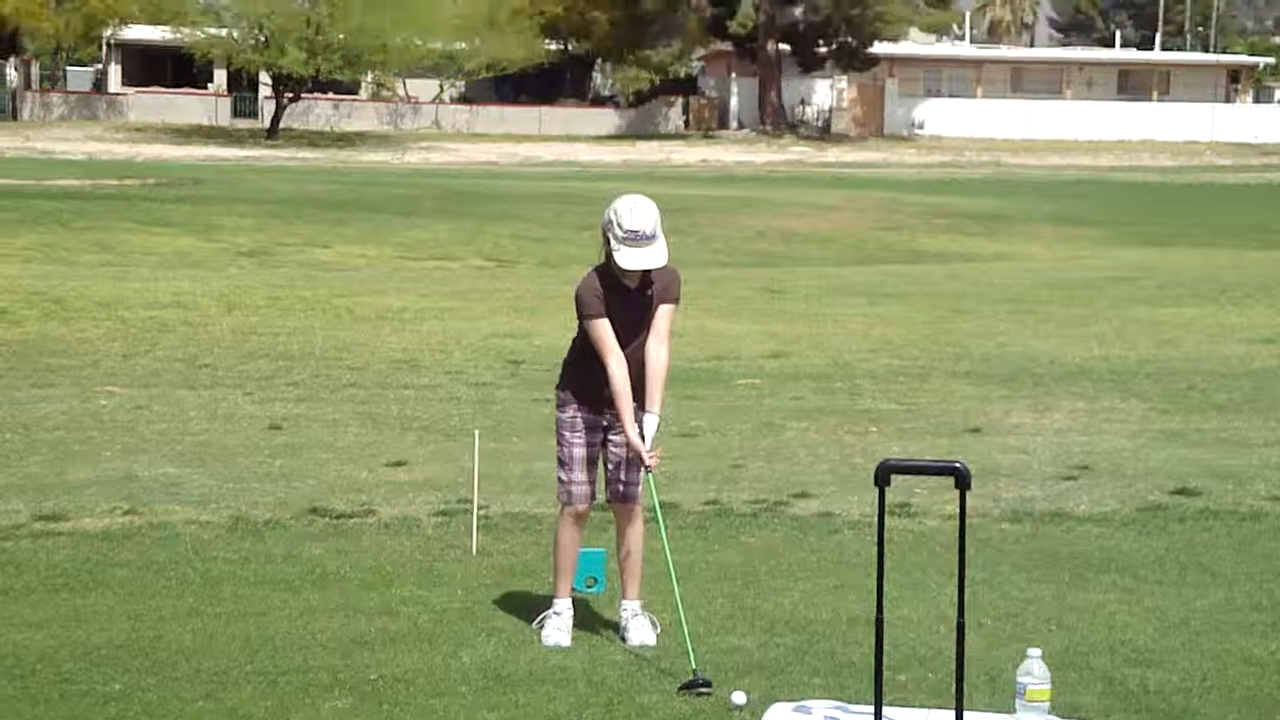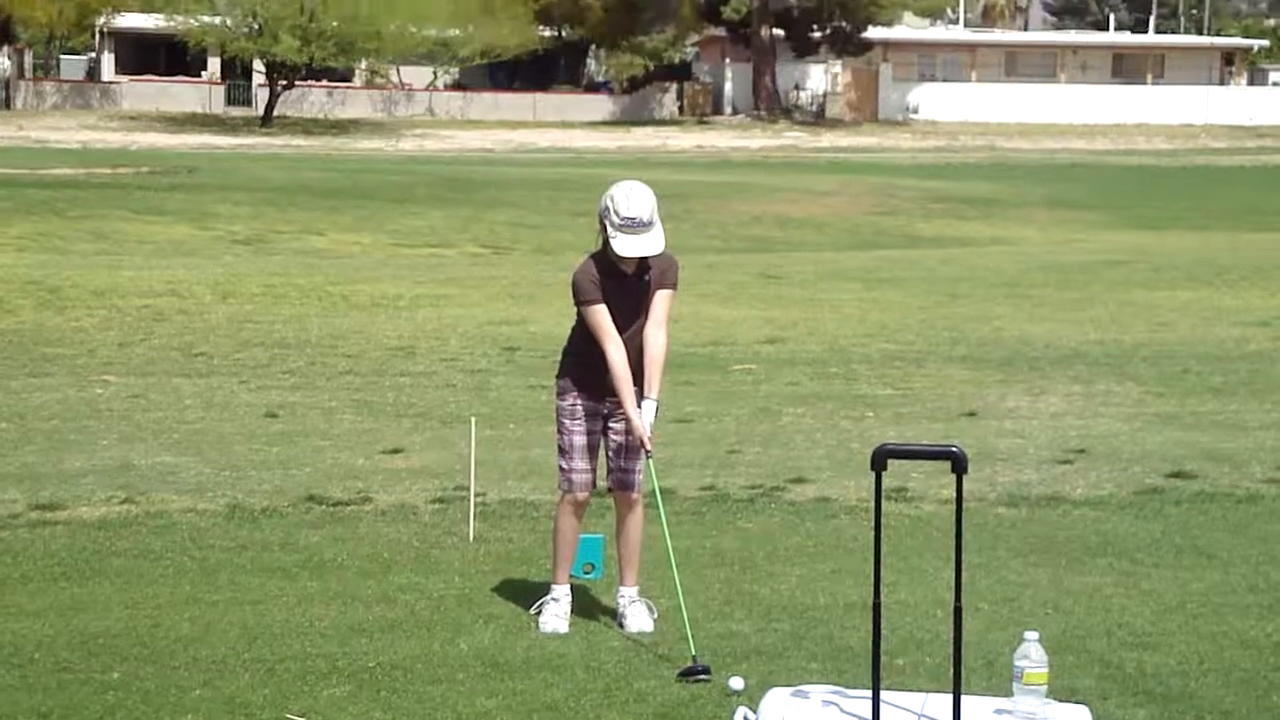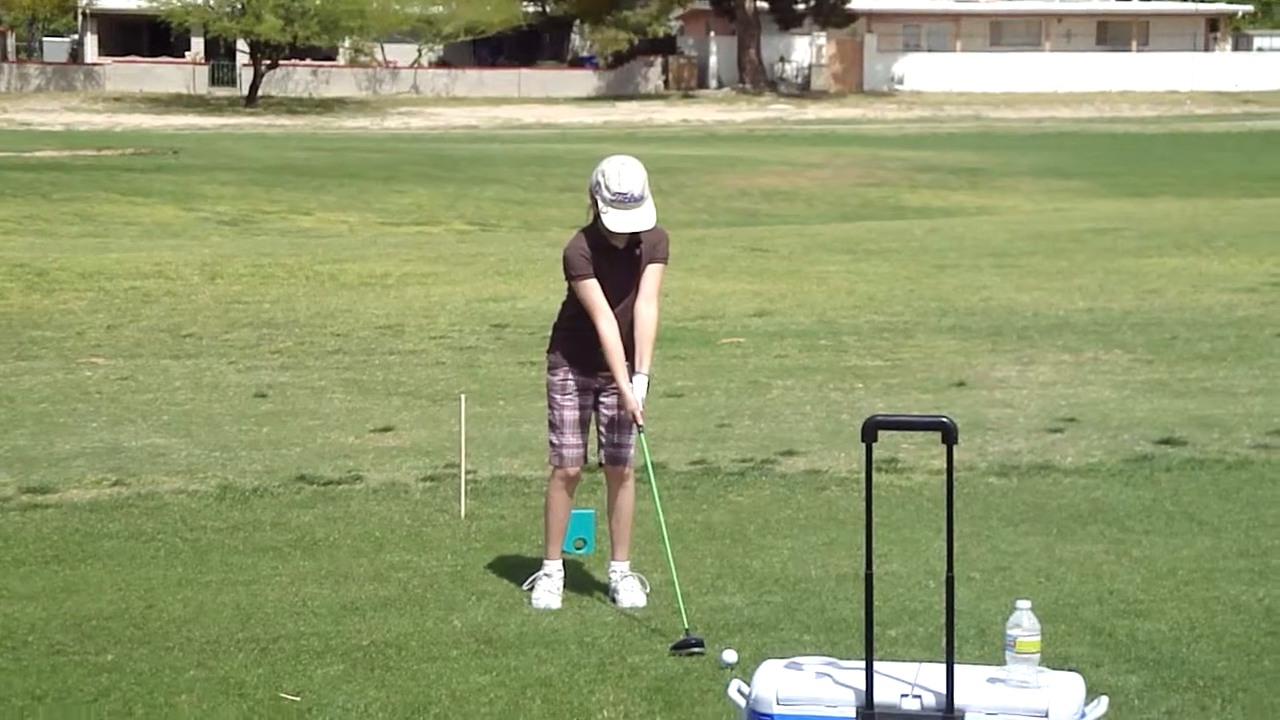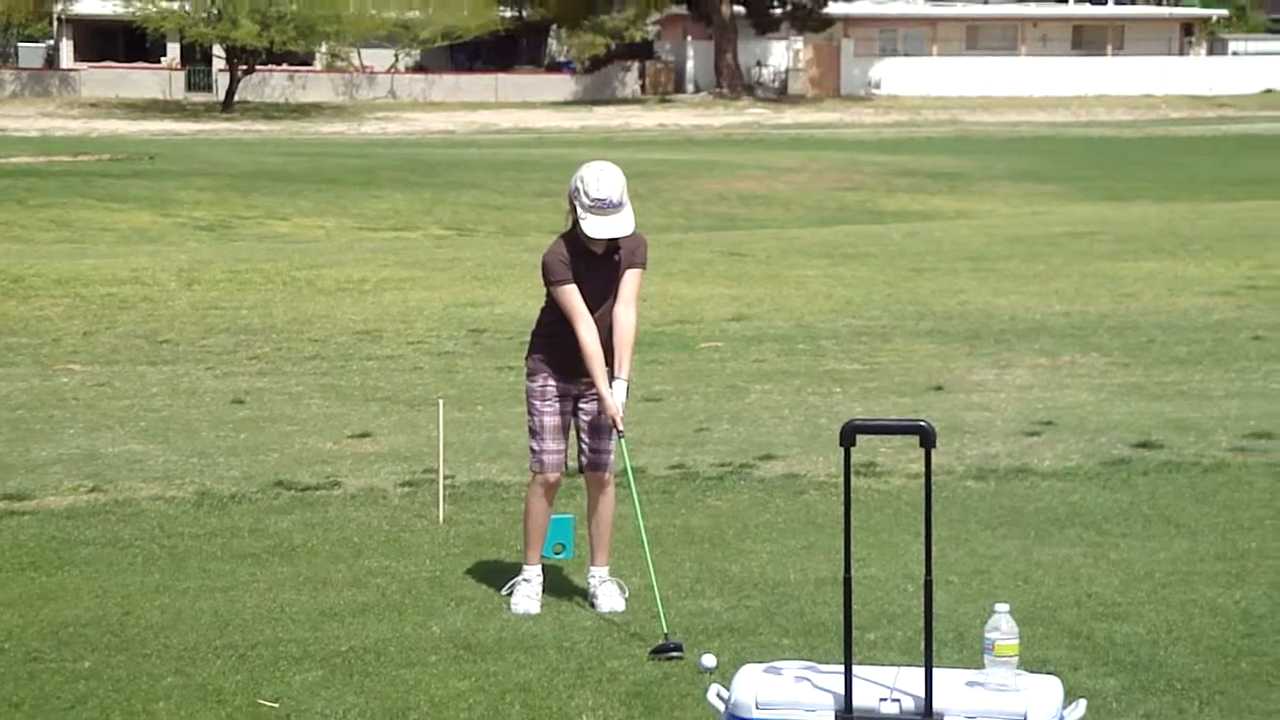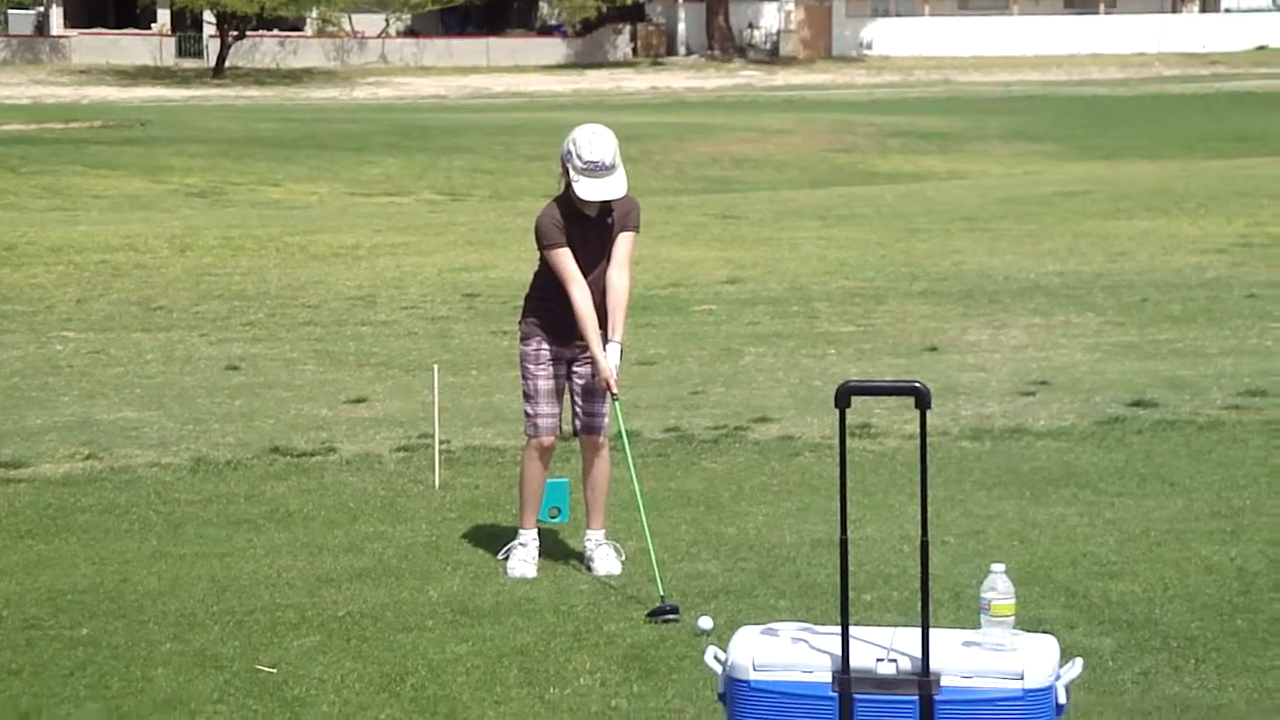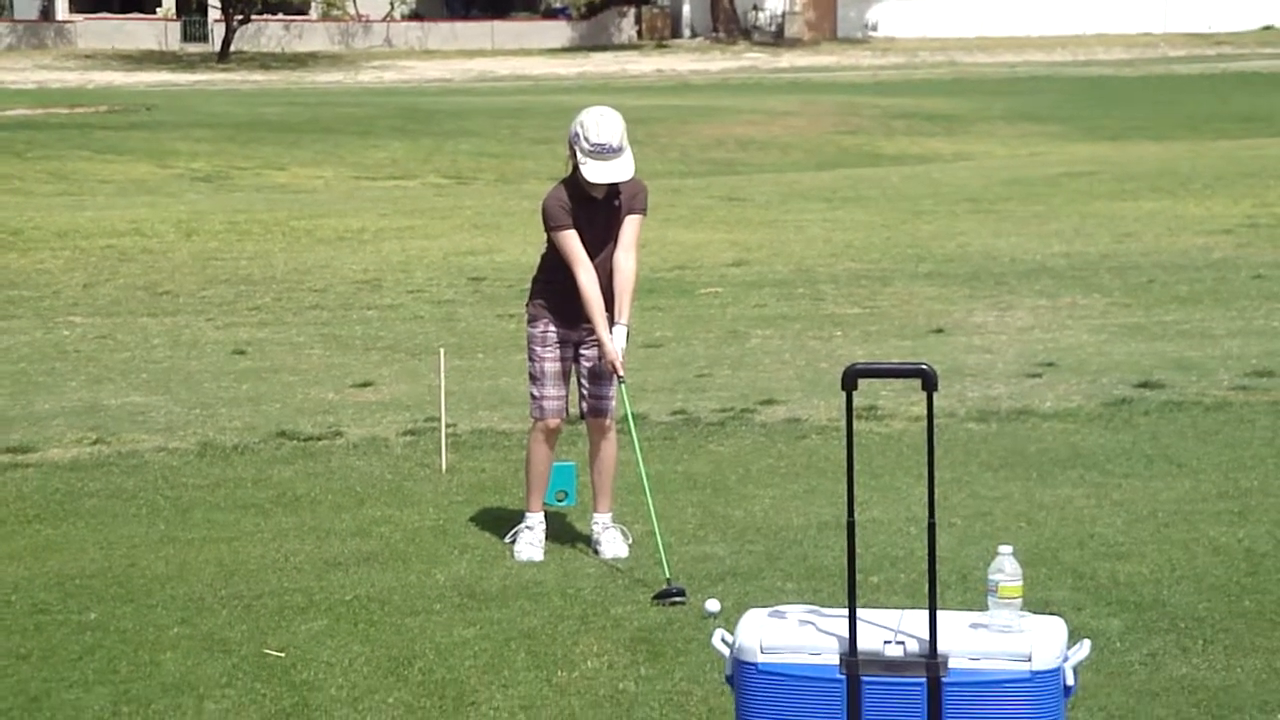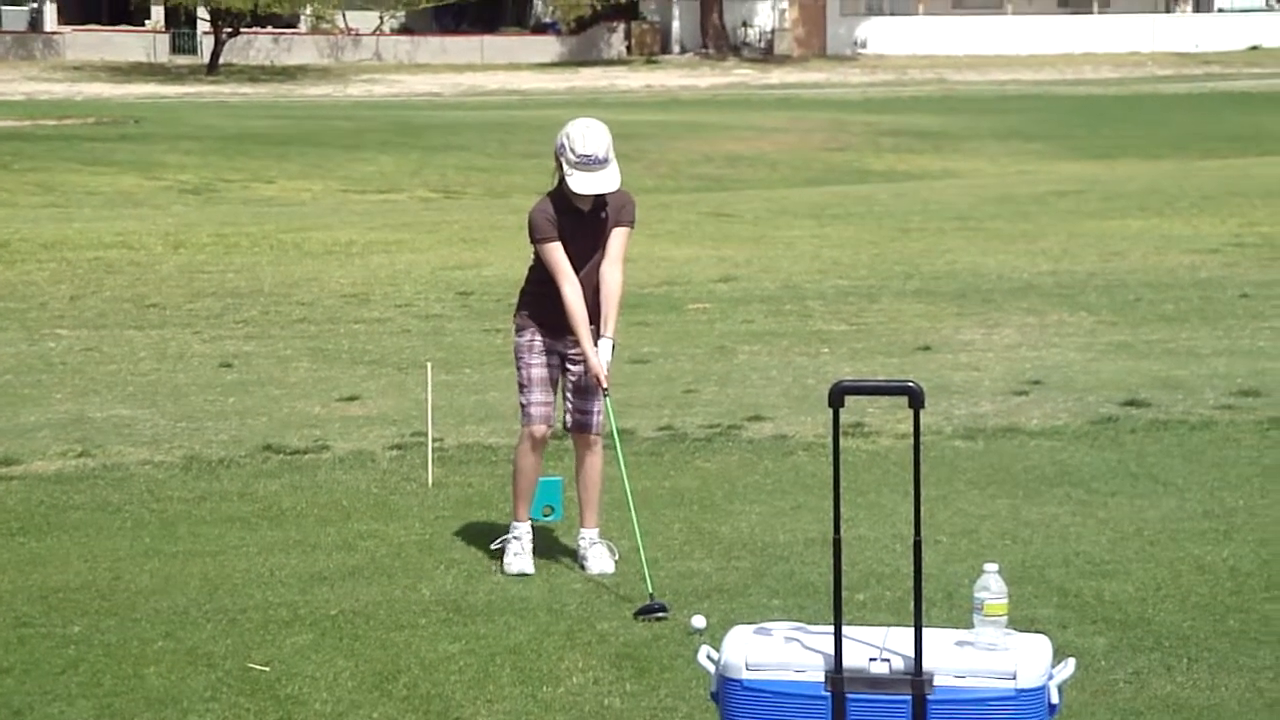
dt=0.3s
person 1, frame 1
left shoulder: (667, 281)
right shoulder: (591, 289)
left elbow: (657, 348)
right elbow: (613, 361)
left wrist: (651, 418)
right wrist: (629, 432)
left hip: (632, 403)
right hip: (581, 402)
left knee: (628, 506)
right knee: (575, 505)
left ankle: (631, 609)
right ankle: (560, 607)
person 1, frame 2
left shoulder: (664, 267)
right shoulder: (588, 276)
left elbow: (655, 334)
right elbow: (612, 346)
left wrist: (649, 403)
right wrist: (632, 414)
left hip: (632, 390)
right hip: (582, 390)
left knee: (628, 494)
right knee: (576, 493)
left ankle: (629, 596)
right ankle: (559, 593)
person 1, frame 3
left shoulder: (655, 241)
right shoulder: (578, 251)
left elbow: (646, 308)
right elbow: (604, 321)
left wrist: (641, 377)
right wrist: (625, 389)
left hip: (622, 366)
right hip: (572, 365)
left knee: (620, 468)
right knee: (567, 468)
left ankle: (621, 571)
right ankle: (551, 569)
person 1, frame 4
left shoulder: (633, 246)
right shoulder: (558, 257)
left elbow: (624, 313)
right elbow: (584, 326)
left wrist: (621, 382)
right wrist: (605, 394)
left hip: (602, 372)
right hip: (552, 371)
left knee: (600, 474)
right knee: (547, 474)
left ankle: (600, 575)
right ankle: (530, 574)
person 1, frame 5
left shoulder: (626, 209)
right shoulder: (550, 220)
left elbow: (617, 276)
right elbow: (576, 289)
left wrist: (614, 345)
right wrist: (598, 357)
left hip: (596, 335)
right hip: (545, 334)
left knee: (595, 437)
right knee: (542, 438)
left ankle: (596, 539)
right ankle: (526, 539)
person 1, frame 6
left shoulder: (633, 192)
right shoulder: (557, 202)
left elbow: (624, 259)
right elbow: (583, 271)
left wrist: (620, 328)
right wrist: (604, 338)
left hip: (602, 317)
right hip: (552, 317)
left knee: (602, 420)
right knee: (548, 421)
left ankle: (603, 522)
right ankle: (532, 521)
person 1, frame 7
left shoulder: (621, 204)
right shoulder: (544, 214)
left elbow: (611, 271)
right elbow: (567, 284)
left wrist: (606, 341)
right wrist: (589, 354)
left hip: (590, 330)
right hip: (539, 328)
left knee: (588, 435)
right knee: (536, 430)
left ankle: (590, 537)
right ankle: (520, 530)
